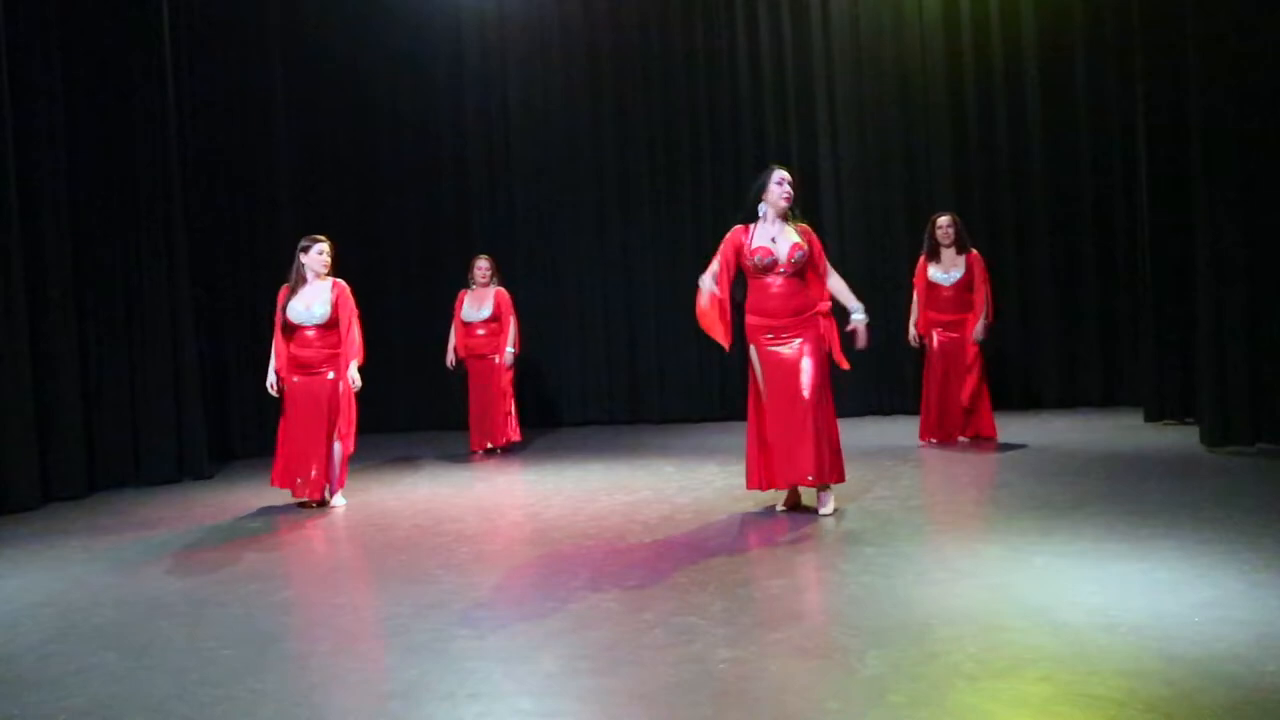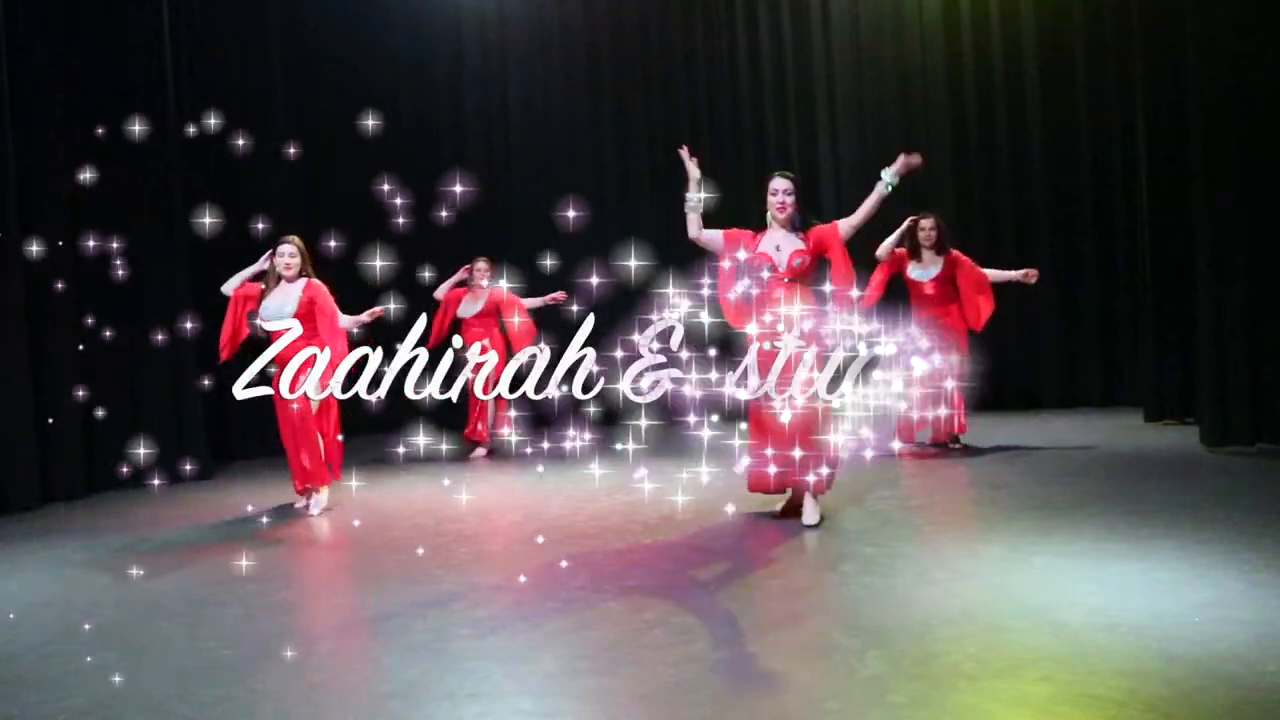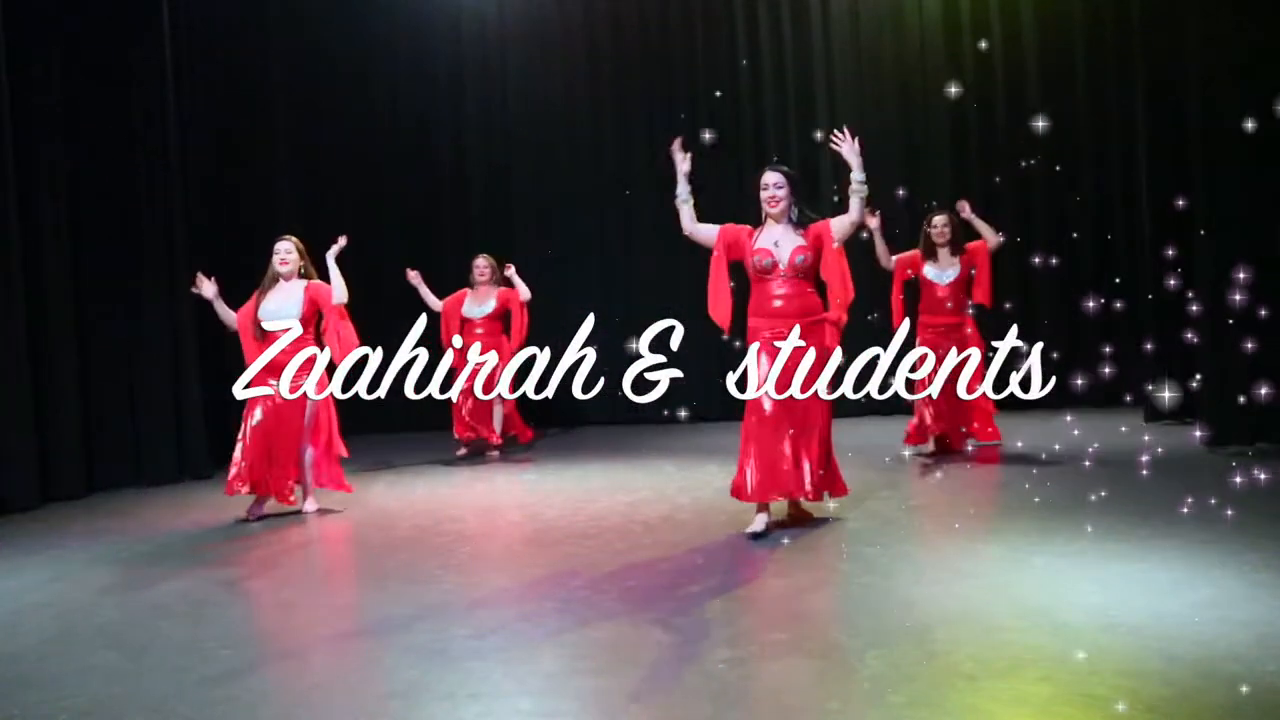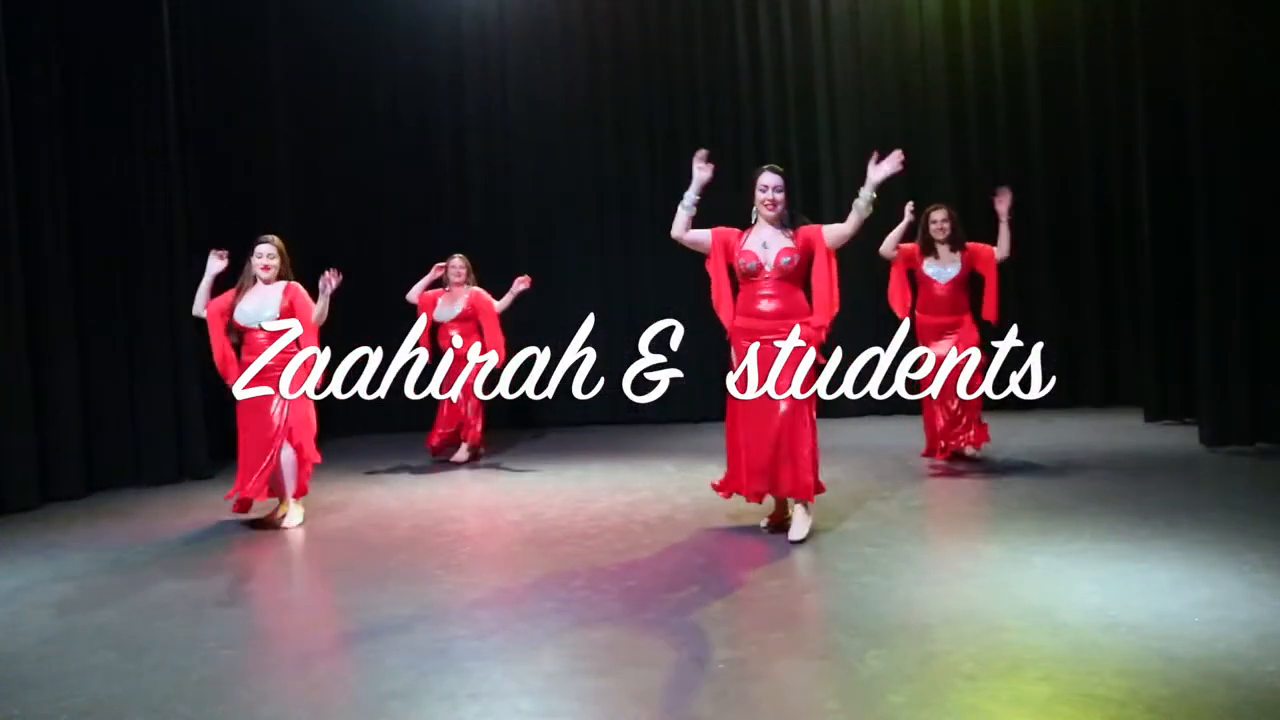
dt=1s
person 1, frame 1
left shoulder: (803, 233)
right shoulder: (740, 235)
left elbow: (829, 277)
right elbow: (714, 274)
left wrist: (857, 312)
right wrist: (707, 286)
left hip: (804, 329)
right hip: (764, 333)
left knee: (810, 403)
right knee: (773, 408)
left ankle: (823, 484)
right ankle: (789, 487)
person 1, frame 2
left shoulder: (813, 238)
right shoulder: (746, 241)
left elbow: (854, 221)
right elbow: (695, 233)
left wrist: (889, 178)
right wrist: (695, 186)
left hip: (805, 333)
right hip: (766, 337)
left knee: (804, 411)
right knee: (772, 415)
left ankle: (809, 492)
right ankle: (791, 489)
person 1, frame 3
left shoulder: (815, 234)
right shoulder: (743, 237)
left elbow: (856, 215)
right elbow: (691, 227)
left wrist: (855, 164)
right wrist: (682, 178)
left hip: (810, 335)
right hip: (767, 337)
left knee: (807, 416)
right knee: (765, 414)
left ankle: (797, 500)
right ankle: (762, 506)
person 1, frame 4
left shoulder: (804, 237)
right shoulder: (733, 240)
left elbow: (848, 228)
right elbow: (680, 234)
left wrist: (870, 187)
right wrist: (697, 185)
left hip: (791, 338)
right hip: (749, 339)
left knee: (790, 414)
right knee: (753, 420)
left ankle: (801, 505)
right ankle: (778, 503)
person 2, frame 1
left shoulder: (338, 288)
right shoulder: (287, 292)
left elbow: (350, 331)
right elbow: (280, 334)
left wrist: (353, 366)
right wrist: (272, 369)
left hip: (331, 370)
right hip: (297, 372)
left knee: (334, 429)
right knee: (302, 431)
left ankle: (335, 489)
right ankle: (312, 490)
person 2, frame 2
left shoulder: (313, 287)
right shoulder: (266, 291)
left elbow: (336, 321)
right elbow: (227, 290)
left wrist: (361, 319)
right wrist: (256, 268)
left hip: (312, 365)
right hip: (284, 369)
left knee: (305, 423)
right knee: (292, 430)
left ankle: (320, 485)
right ankle: (306, 488)
person 2, frame 3
left shoulder: (312, 289)
right shoulder: (264, 293)
left elbow: (339, 300)
right elbow: (238, 323)
left wrist: (331, 260)
right wrist: (215, 299)
left hip: (305, 372)
right hip: (269, 374)
left knee: (304, 434)
right knee: (258, 431)
left ankle: (309, 495)
right ankle: (261, 494)
person 2, frame 4
left shoulder: (291, 290)
right shoulder: (239, 295)
left elbow: (314, 322)
right elbow: (200, 311)
left wrist: (325, 296)
right wrist: (211, 274)
left hip: (285, 374)
right hip: (252, 378)
left knee: (280, 436)
right knee: (258, 443)
left ankle: (294, 503)
right ankle: (281, 500)
person 3, frame 1
left shoulder: (971, 257)
right shoulder: (926, 260)
left elbow: (982, 292)
right elbow: (918, 294)
left wrist: (981, 322)
right wrist: (912, 324)
left hip: (965, 326)
right hip: (936, 327)
left knee: (966, 377)
right knee: (938, 377)
left ankle: (967, 430)
right ankle: (938, 432)
person 3, frame 2
left shoulder: (951, 257)
right shoulder: (904, 257)
left elbow: (982, 275)
right elbow: (880, 255)
left wrist: (1016, 275)
right wrist: (901, 230)
left hip: (949, 324)
right hip: (922, 325)
left knee: (948, 375)
right knee: (925, 378)
left ankle: (950, 432)
right ankle: (931, 432)
person 3, frame 3
left shoulder: (966, 253)
right shoulder: (919, 257)
left elbow: (994, 242)
right elbow: (888, 262)
left wrist: (971, 217)
right wrist: (876, 232)
left hip: (961, 328)
right hip: (930, 329)
left knee: (965, 383)
right knee: (929, 381)
left ankle: (956, 437)
right ankle: (928, 436)
person 3, frame 4
left shoulder: (967, 251)
right shoulder: (916, 252)
left elbow: (1001, 254)
right elbow: (884, 251)
left wrist: (1003, 217)
right wrist: (905, 222)
left hip: (960, 326)
right hip: (927, 327)
left knee: (964, 377)
right knee: (936, 383)
left ankle: (968, 438)
right ankle: (943, 441)
person 4, frame 1
left shoulder: (500, 293)
right shoulder: (463, 296)
left elbow: (510, 322)
right elbow: (456, 325)
left wrist: (509, 349)
right wrist: (450, 349)
left hip: (496, 352)
right hip: (473, 354)
left knee: (498, 395)
right knee: (478, 397)
left ankle: (500, 441)
right ankle: (482, 443)
person 4, frame 2
left shoulder: (497, 293)
right shoulder: (462, 294)
left elbow: (521, 304)
right elbow: (438, 295)
left wrist: (545, 299)
right wrist: (457, 277)
left hip: (491, 347)
right hip: (471, 350)
left knee: (486, 391)
right knee: (477, 393)
left ankle: (483, 441)
right ankle: (481, 437)
person 4, frame 3
left shoulder: (502, 293)
right shoulder: (465, 295)
left elbow: (525, 297)
right elbow: (439, 306)
left wrist: (513, 276)
right wrist: (419, 284)
left hip: (495, 352)
right hip: (471, 353)
left knee: (495, 395)
right knee: (466, 396)
left ankle: (495, 443)
right ankle: (467, 440)
person 4, frame 4
left shoulder: (475, 294)
right shoulder: (438, 296)
left elbow: (496, 307)
right elbow: (411, 297)
left wrist: (513, 292)
right wrist: (431, 276)
left hip: (470, 353)
right hip: (451, 356)
left knee: (467, 396)
right knee: (452, 400)
left ankle: (467, 446)
right ankle: (474, 444)
